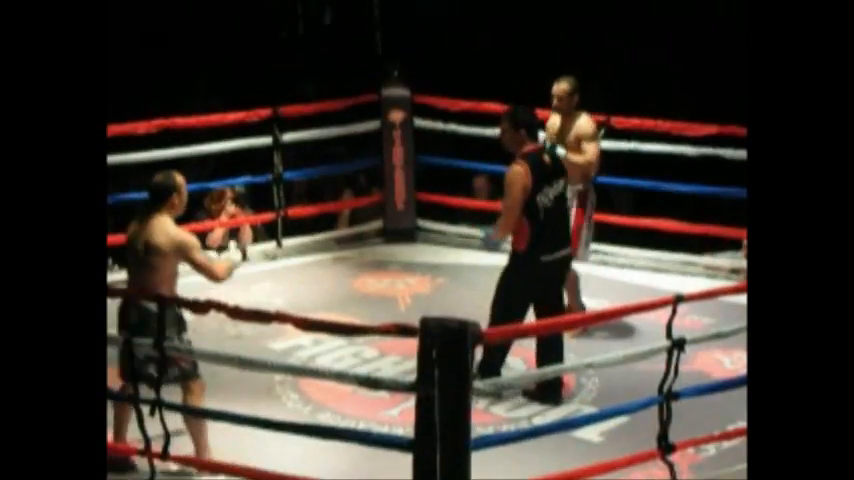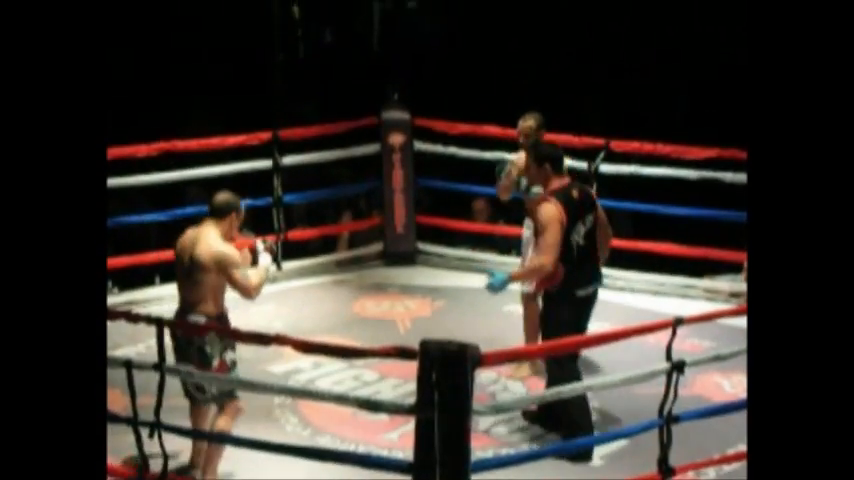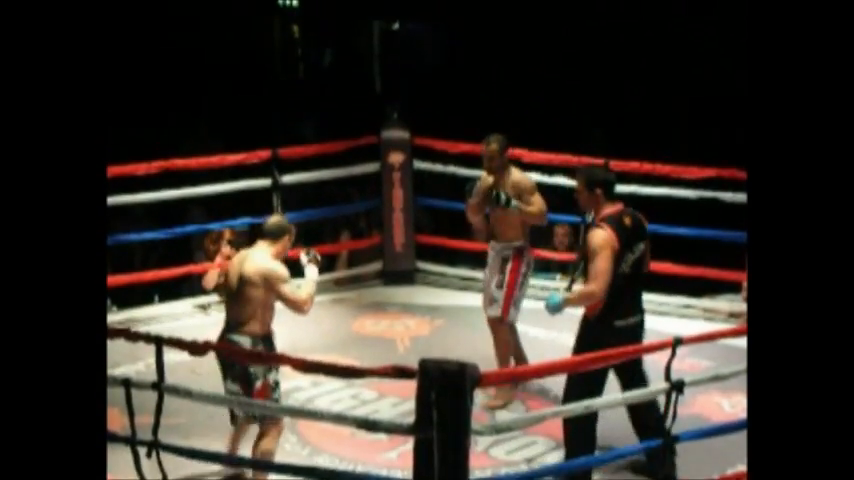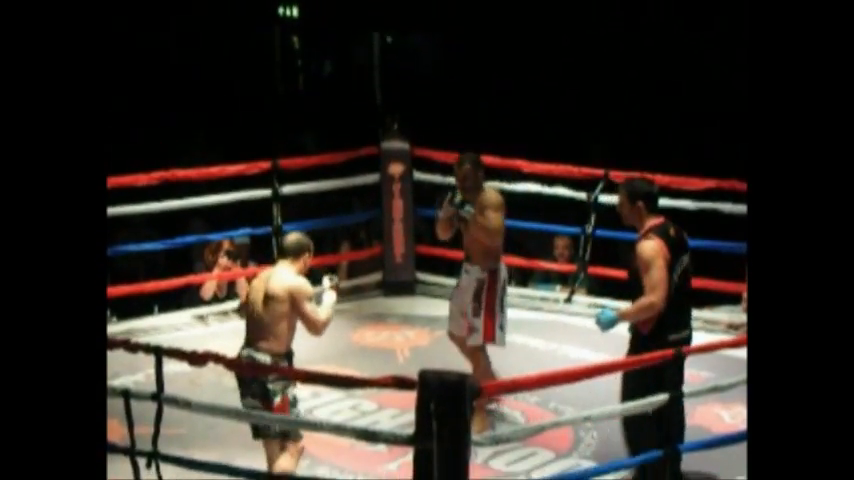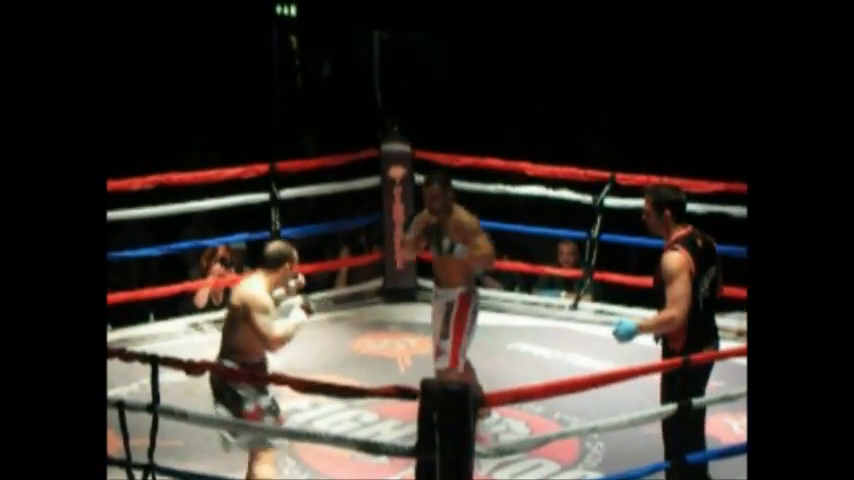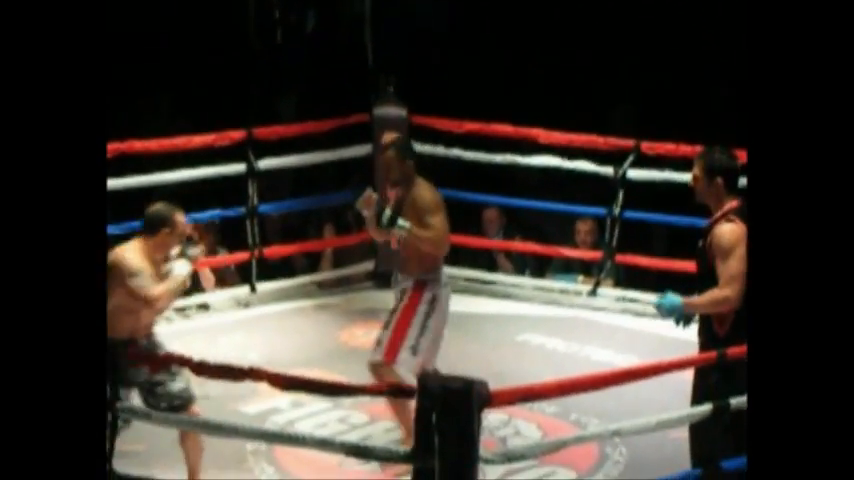
dt=0.5s
person 1, frame 1
left shoulder: (519, 170)
right shoulder: (554, 161)
left elbow: (508, 221)
left wrist: (492, 236)
left hip: (530, 259)
right hip: (559, 253)
left knee: (503, 318)
right knee: (551, 321)
left ankle: (487, 374)
right ankle: (548, 387)
person 1, frame 2
left shoulder: (549, 207)
right shoulder: (586, 193)
left elbow: (544, 263)
right elbow: (605, 237)
left wrist: (506, 278)
left hip: (563, 295)
right hip: (588, 288)
left knee: (562, 363)
right knee: (565, 356)
left ankle: (578, 440)
right ankle: (549, 414)
person 1, frame 3
left shoulder: (600, 233)
right shoulder: (637, 220)
left elbow: (595, 290)
left wrist: (562, 300)
left hip: (604, 324)
right hip: (632, 318)
left knee: (580, 392)
right knee: (636, 386)
person 1, frame 4
left shoulder: (649, 245)
right shoulder: (675, 233)
left elbow: (654, 301)
left wrist: (617, 316)
left hip: (654, 339)
right hip: (680, 332)
left knee: (638, 410)
right knee: (670, 407)
person 1, frame 5
left shoulder: (675, 257)
right shoulder: (704, 242)
left elbow: (675, 316)
left wrist: (636, 328)
left hip: (685, 353)
right hip: (706, 344)
left knee: (679, 425)
right knee: (690, 419)
person 1, frame 6
left shoulder: (728, 229)
right shoulder: (736, 217)
left elbow: (729, 295)
left wrist: (682, 304)
right wrist: (695, 305)
left hip: (725, 343)
right hip: (735, 339)
left knee: (708, 428)
right knee: (733, 423)
person 2, frame 1
left shoulder: (584, 126)
right shoulder: (553, 120)
left elbow: (592, 164)
left wrist: (560, 152)
left hip: (578, 194)
left ankle: (576, 309)
right ankle: (574, 305)
person 2, frame 2
right shoulder: (520, 158)
right elbow: (503, 195)
left wrist: (534, 190)
right wrist: (506, 178)
right hip: (531, 227)
left knee: (529, 293)
right knee: (531, 290)
left ankle: (530, 358)
person 2, frame 3
left shoulder: (520, 181)
right shoulder: (485, 179)
left elbow: (542, 215)
right elbow: (475, 218)
left wrist: (511, 204)
right wrist: (473, 199)
left hip: (516, 252)
right hip: (496, 249)
left knee: (498, 317)
right knee: (497, 316)
left ankle: (506, 384)
right ankle: (521, 365)
person 2, frame 4
left shoulder: (492, 198)
right shoulder: (461, 196)
left elbow: (495, 236)
right elbow: (444, 234)
left wrist: (467, 210)
right wrist: (445, 210)
left hip: (488, 275)
right hip: (469, 271)
left knee: (476, 344)
right knee: (457, 334)
left ankle: (480, 412)
right ankle: (489, 381)
person 2, frame 5
left shoulder: (465, 222)
right shoulder: (428, 218)
left elbow: (488, 259)
right elbow: (408, 253)
left wrist: (456, 250)
right wrist: (413, 231)
left hip: (460, 297)
right hip: (442, 293)
left knee: (446, 370)
right knee: (455, 358)
right ankle: (479, 402)
person 2, frame 6
left shoulder: (424, 196)
right shoulder: (399, 193)
left elbow: (439, 246)
right elbow: (380, 235)
left wrist: (398, 224)
right wrist: (369, 212)
left hip: (423, 288)
right hip: (411, 283)
left knee: (381, 365)
right knee: (418, 365)
left ankle: (412, 438)
person 3, frame 1
left shoulder: (137, 226)
right shoulder: (178, 237)
right elbow: (216, 272)
left wrist: (194, 257)
left hip: (131, 310)
right hip: (160, 315)
left knee: (131, 381)
right knee: (193, 385)
left ankle: (119, 447)
right ankle: (203, 459)
person 3, frame 2
left shoulder: (186, 238)
right shoulder: (223, 251)
right elbow: (250, 290)
right wrist: (265, 259)
left hip: (185, 325)
right hip: (208, 331)
left knee: (202, 394)
right knee: (229, 405)
person 3, frame 3
left shoulder: (238, 260)
right shoulder: (270, 267)
right elbow: (302, 304)
right wrist: (311, 270)
left hip: (230, 342)
right hip: (251, 348)
left knee: (246, 408)
right knee: (272, 424)
person 3, frame 4
left shoulder: (261, 279)
right shoulder: (296, 285)
left elbow: (243, 310)
right elbow: (318, 326)
right wrist: (330, 294)
left hip: (249, 361)
right hip: (269, 368)
left knee: (273, 430)
right knee: (292, 444)
left ankle: (275, 473)
person 3, frame 5
left shoulder: (251, 284)
right shoulder: (256, 295)
right elbow: (273, 341)
left wrist: (285, 291)
right wrist: (299, 315)
left hip: (241, 372)
left knee: (274, 421)
right knee: (266, 453)
person 3, frame 6
left shoulder: (153, 256)
right shoulder: (125, 259)
right elbow: (158, 301)
left wrist: (174, 264)
right wrist: (182, 270)
left hip: (145, 346)
right hip: (116, 352)
left knee: (190, 414)
